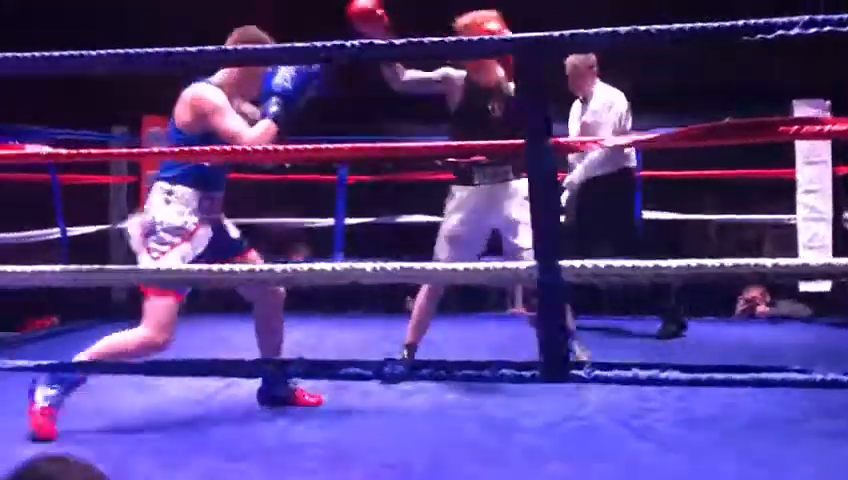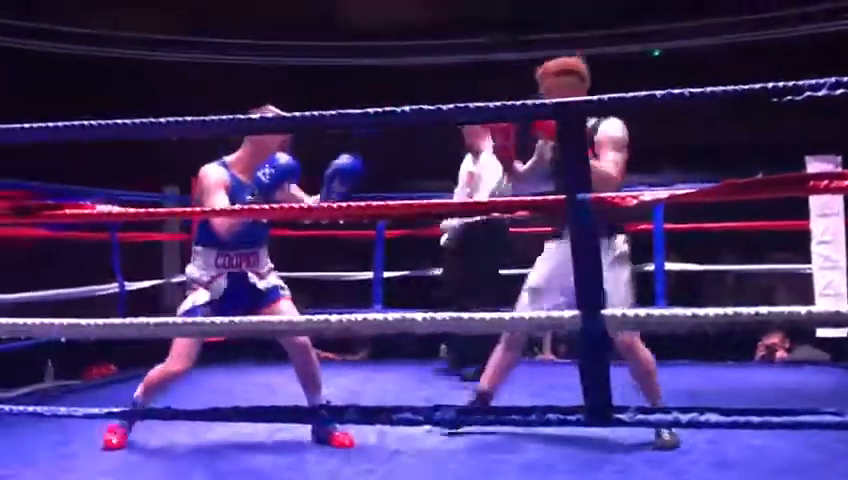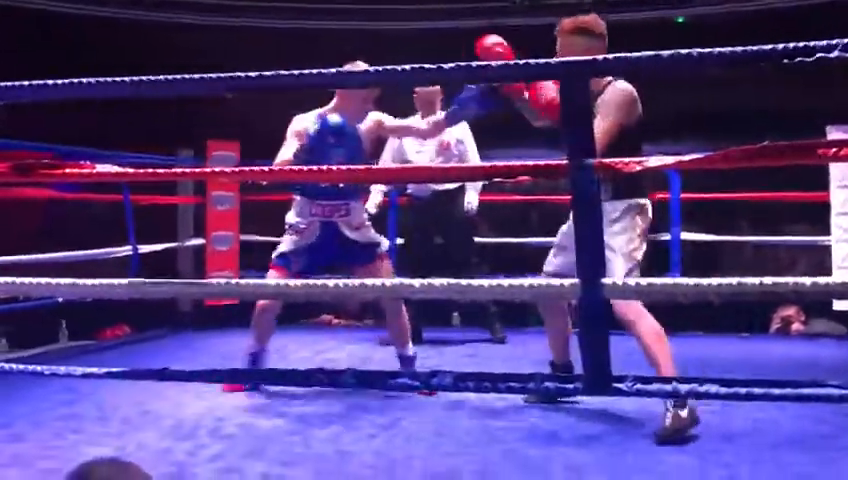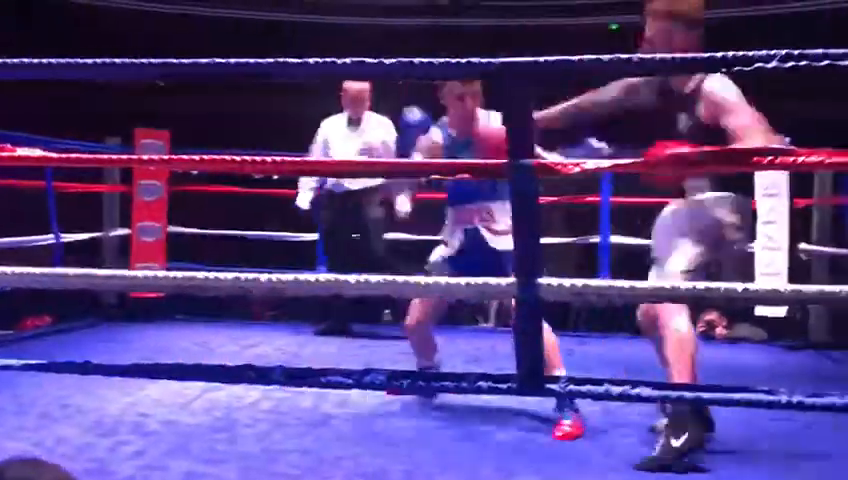
dt=1s
person 1, frame 1
left shoulder: (516, 80)
right shoulder: (452, 81)
right elbow: (399, 79)
left wrist: (509, 74)
right wrist: (375, 35)
left hip: (511, 189)
right hip: (467, 192)
left ankle: (567, 342)
right ankle: (408, 353)
person 1, frame 2
left shoulder: (609, 130)
right shoulder: (551, 136)
left elbow: (610, 183)
right elbow: (522, 178)
right wrist: (504, 149)
left hip: (603, 248)
right hip: (561, 247)
left knee: (625, 339)
right knee: (517, 330)
right ankle: (480, 403)
person 1, frame 3
left shoulder: (619, 93)
left elbow: (591, 150)
right elbow: (539, 113)
left wrist: (562, 110)
right wrist: (510, 76)
left hip: (622, 211)
left knee: (623, 302)
left ankle: (680, 401)
right ankle: (561, 374)
person 1, frame 4
left shoulder: (715, 90)
right shoulder: (653, 86)
left elbow: (762, 146)
right elbow: (595, 103)
right wrist: (535, 120)
left hip: (713, 206)
right hip: (687, 207)
left knee: (668, 302)
right knee: (651, 314)
left ankle: (684, 422)
right ankle: (691, 410)
person 2, frame 1
left shoulder: (226, 100)
right shoulder: (204, 96)
left elbow: (255, 131)
right elbow: (253, 148)
left wrist: (288, 97)
right wrist: (278, 102)
left hip: (206, 218)
right hip: (175, 220)
left knee: (272, 296)
right knee: (155, 335)
left ankle: (277, 384)
right ankle: (52, 385)
person 2, frame 2
left shoulder: (273, 176)
right shoulder: (213, 175)
right elbow: (223, 228)
right wrist: (258, 193)
left hip: (257, 274)
right hip: (212, 278)
left knee: (301, 344)
right knee: (177, 365)
left ankle: (323, 424)
right ankle: (127, 416)
person 2, frame 3
left shoulder: (371, 123)
right shoulder: (304, 124)
left elbow: (425, 129)
right elbow: (279, 169)
left wrist: (460, 111)
right wrist: (306, 150)
left hip: (352, 224)
right hip: (308, 226)
left knee: (391, 297)
right knee: (268, 303)
left ankle: (409, 370)
right ankle: (253, 368)
person 2, frame 4
left shoulder: (499, 125)
right shoulder: (434, 140)
left hip: (501, 231)
right hip: (460, 236)
right knee: (415, 322)
left ankle: (568, 404)
right ankle: (430, 376)
person 3, frame 1
left shoulder: (611, 99)
right shoulder: (577, 106)
left elbow: (607, 144)
left wrist: (577, 175)
right wrist: (571, 185)
left hip: (613, 183)
right hip: (588, 183)
left knee: (629, 250)
right knee: (572, 246)
left ankle: (671, 316)
person 3, frame 2
left shoulder: (495, 157)
right shoulder: (469, 158)
left elbow: (486, 196)
left wrist: (455, 221)
right wrist: (451, 230)
left hip: (486, 231)
right hip: (465, 231)
left knee: (481, 296)
right knee: (455, 292)
left ankle: (484, 362)
right ankle: (458, 356)
person 3, frame 3
left shoulder: (456, 125)
left elbow: (472, 162)
right elbow: (388, 165)
left wrist: (472, 192)
right wrist: (376, 196)
left hip: (452, 200)
right hip: (419, 203)
left knee: (463, 261)
right knee: (415, 264)
left ankle: (490, 321)
right ankle: (412, 326)
person 3, frame 4
left shoulder: (381, 125)
right shoulder: (329, 126)
right elbow: (315, 162)
left wrist: (403, 197)
right wrist: (306, 191)
left hip: (370, 196)
right hip: (336, 198)
left knee: (376, 255)
right knee: (338, 259)
right ankle: (338, 318)
